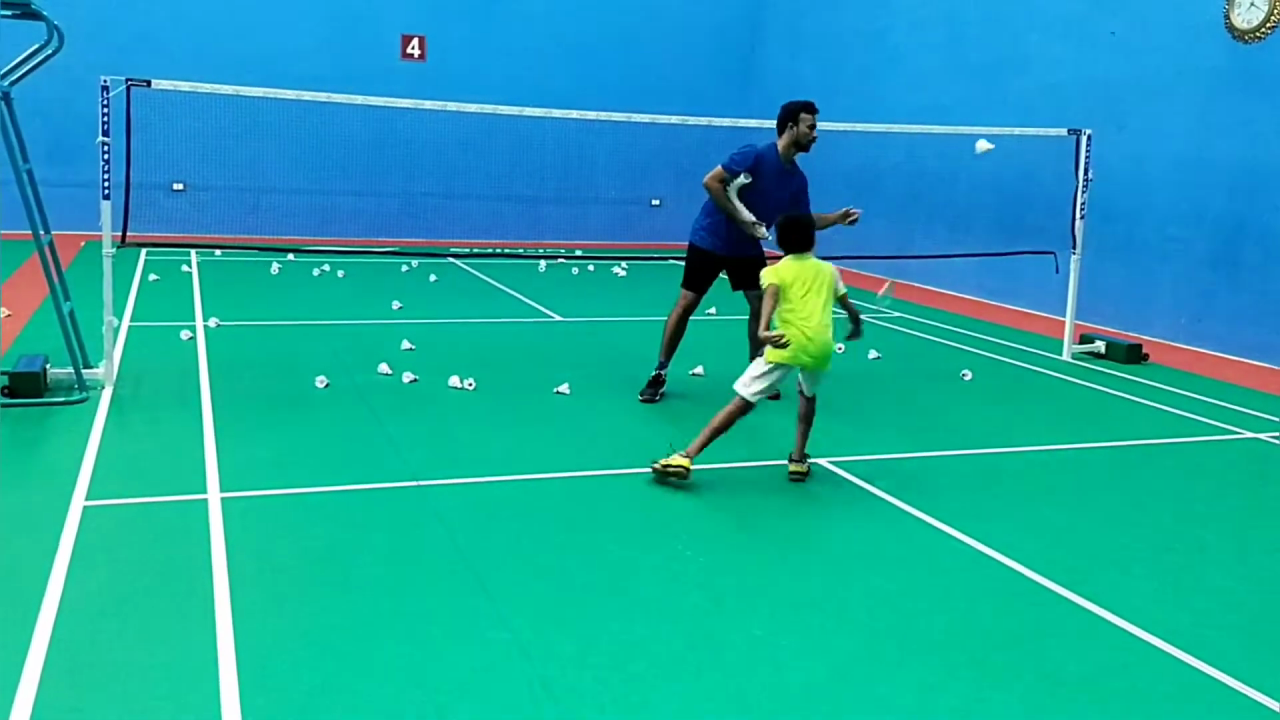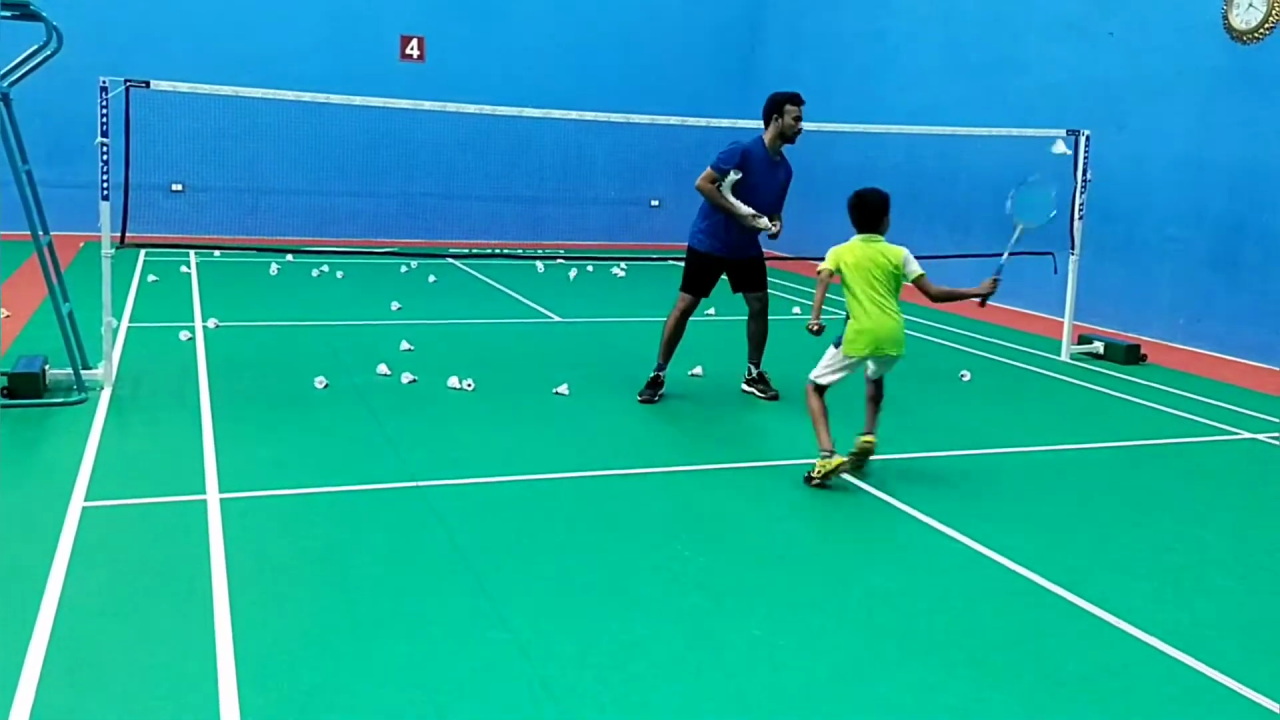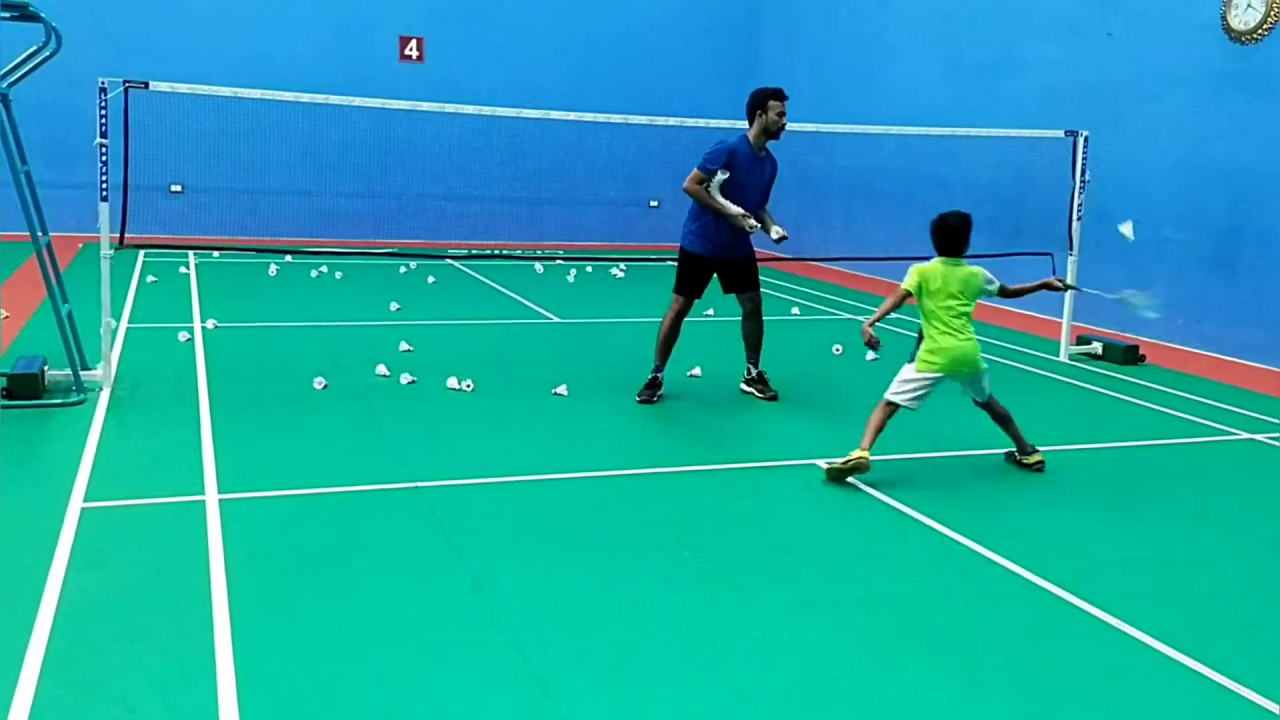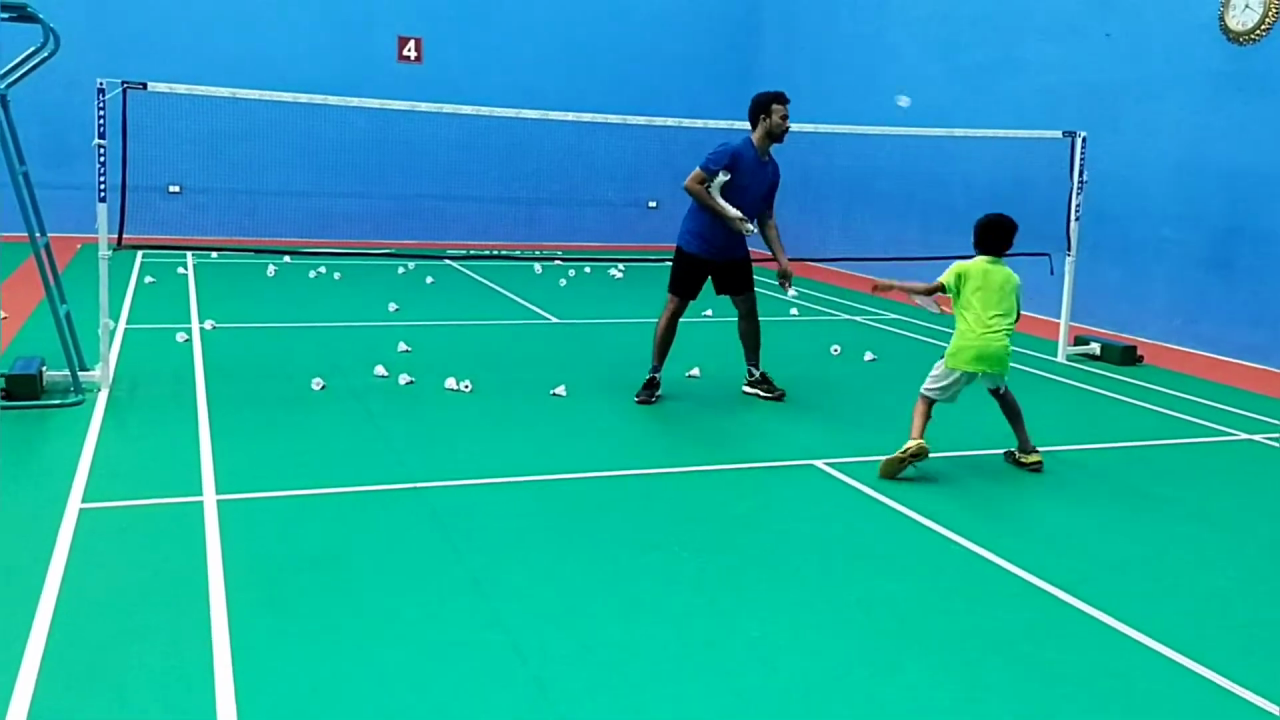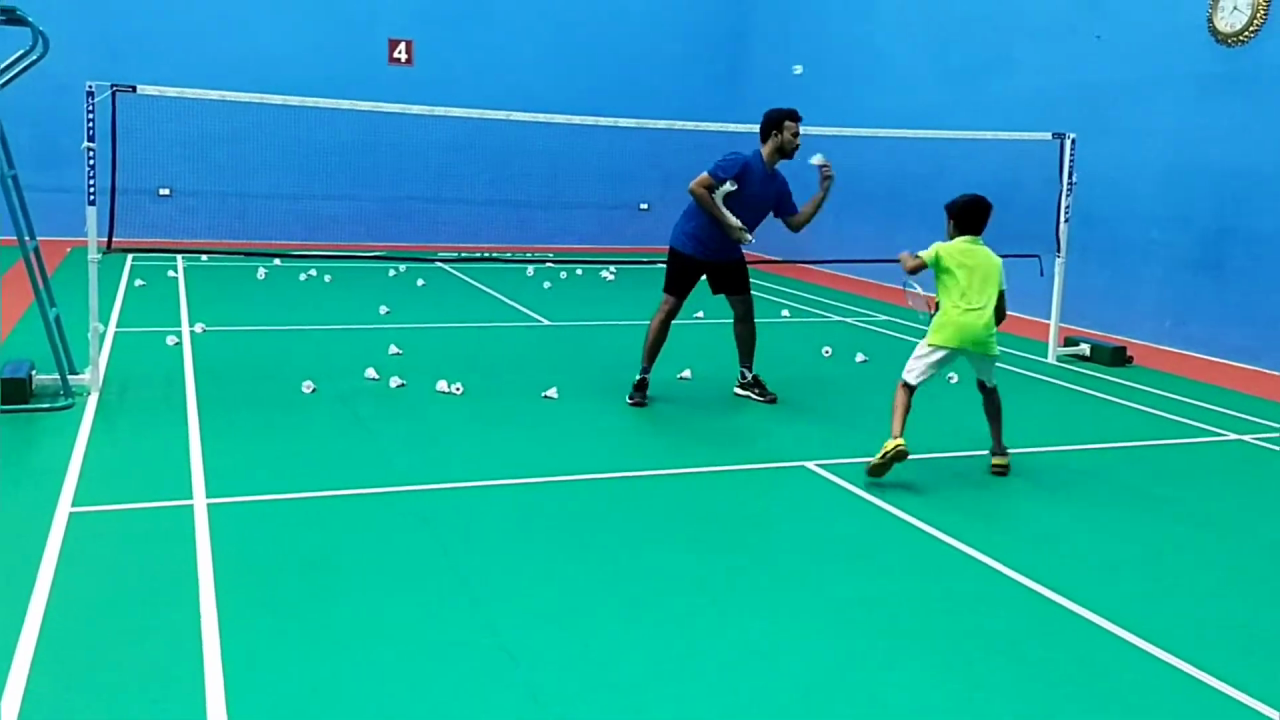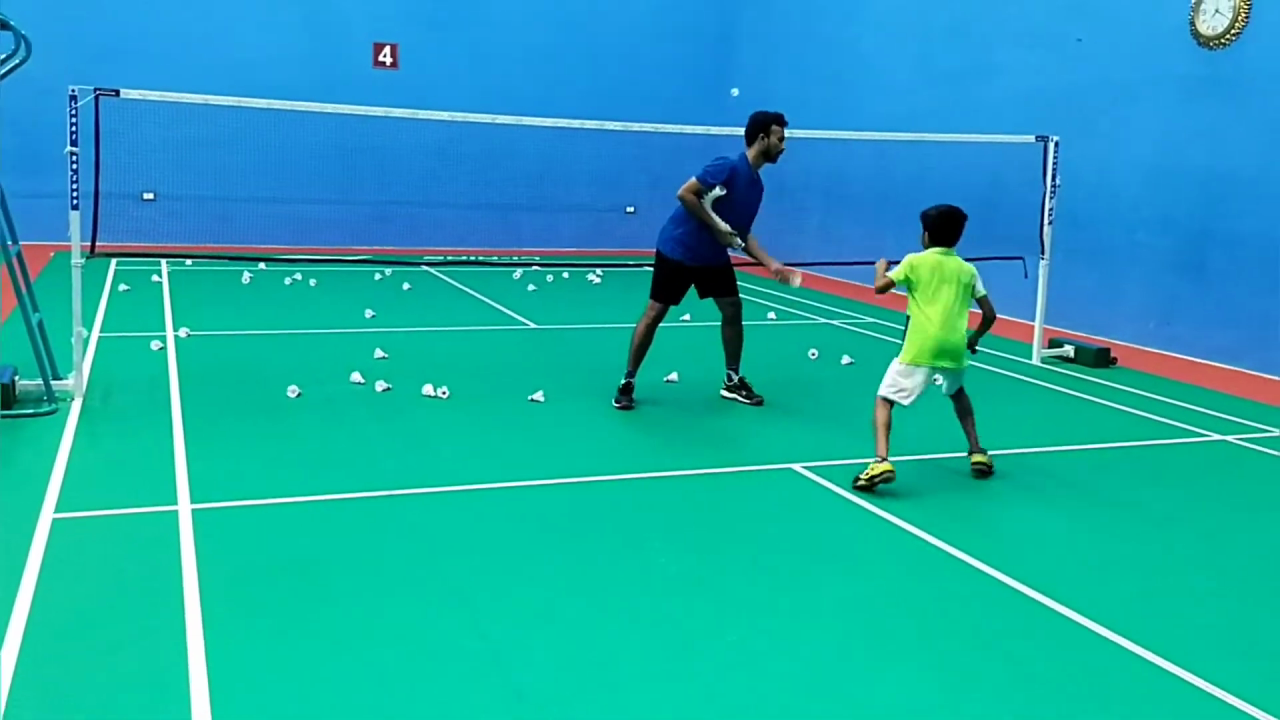
dt=0.2s
person 1, frame 1
left shoulder: (797, 178)
right shoulder: (755, 156)
right elbow: (711, 182)
left wrist: (838, 218)
right wrist: (739, 218)
left hip: (747, 247)
right hip: (709, 239)
left knee: (761, 306)
right knee: (686, 304)
right ankle: (659, 374)
person 1, frame 2
left shoulder: (784, 168)
right shoulder: (742, 151)
right elbow: (702, 183)
left wrist: (776, 225)
right wrist: (739, 213)
left hip: (747, 248)
right hip: (708, 242)
left knee: (759, 306)
right knee: (685, 306)
left ankle: (753, 374)
right ankle: (658, 375)
person 1, frame 3
left shoulder: (770, 163)
right shoulder: (729, 150)
right elbow: (690, 185)
left wrist: (772, 227)
right wrist: (729, 213)
left hip: (739, 248)
right hip: (701, 244)
left knee: (753, 306)
right knee: (679, 307)
left ankle: (753, 375)
right ankle: (656, 376)
person 1, frame 4
left shoulder: (770, 169)
right shoulder: (728, 153)
left elbow: (766, 218)
right elbow: (694, 187)
left wrist: (781, 260)
right wrist: (728, 217)
left hip: (731, 250)
right hip: (696, 244)
left knee: (749, 308)
right knee: (675, 307)
left ankle: (755, 375)
right ankle: (654, 377)
person 1, frame 5
left shoulder: (778, 183)
right shoulder: (741, 163)
left elbow: (795, 223)
right elbow: (696, 187)
left wrist: (823, 191)
right wrist: (726, 223)
left hip: (728, 252)
right hip: (690, 244)
left knee: (745, 308)
right knee: (668, 308)
left ankle: (747, 378)
right ankle: (643, 378)
person 1, frame 6
left shoulder: (757, 186)
right shoulder: (728, 167)
left elbow: (745, 234)
right elbow: (685, 194)
left wrist: (769, 262)
right wrist: (716, 228)
left hip: (714, 256)
right hip: (677, 249)
left knee: (733, 310)
right knee: (654, 314)
left ankle: (733, 380)
right ankle: (627, 382)
person 2, frame 1
left shoulder: (772, 271)
right shoulder: (829, 270)
left elbow: (771, 294)
right elbow: (850, 310)
left wrist: (763, 330)
right wrist: (856, 328)
left hip: (787, 348)
right hip: (821, 350)
left knee: (740, 404)
right knee: (808, 394)
left ankle: (686, 458)
right ankle: (799, 459)
person 2, frame 2
left shoulder: (839, 253)
right shoulder: (899, 254)
left elbow: (823, 280)
right elbow: (934, 294)
left wrist: (815, 315)
right wrist: (981, 291)
left hip: (858, 336)
right hip: (892, 336)
left knee: (815, 388)
right knee: (875, 378)
left ankle: (827, 456)
right ankle: (868, 436)
person 2, frame 3
left shoulder: (920, 272)
right shoulder: (978, 275)
left elbow: (897, 299)
right elbow: (1008, 292)
left wrist: (870, 323)
right wrist: (1044, 285)
left hip: (933, 355)
right hip: (968, 354)
left knee: (888, 404)
right knee: (984, 400)
left ankle: (860, 454)
right ankle: (1026, 451)
person 2, frame 4
left shoulder: (963, 268)
right shoulder: (1012, 278)
left elbow: (930, 290)
left wrist: (892, 285)
left hip: (963, 352)
right hip: (998, 351)
left knee: (925, 396)
right knee: (1002, 392)
left ankle: (915, 441)
right ankle: (1027, 452)
person 2, frame 5
left shoulder: (943, 250)
right shoulder: (994, 260)
left elbow: (912, 266)
right elbow: (1000, 311)
left wrist: (906, 258)
left hip: (946, 332)
right hip: (982, 334)
left knee: (906, 385)
right knee: (988, 387)
left ankle: (896, 442)
right ankle: (1000, 454)
person 2, frame 6
left shoulder: (915, 262)
right shoulder: (968, 269)
left elbow: (881, 286)
right elbow: (989, 315)
left wrist: (880, 267)
right wrist: (974, 339)
left hip: (921, 348)
right hip: (955, 347)
left knee: (883, 401)
right knee: (957, 392)
left ankle: (881, 462)
right ankle: (978, 455)
